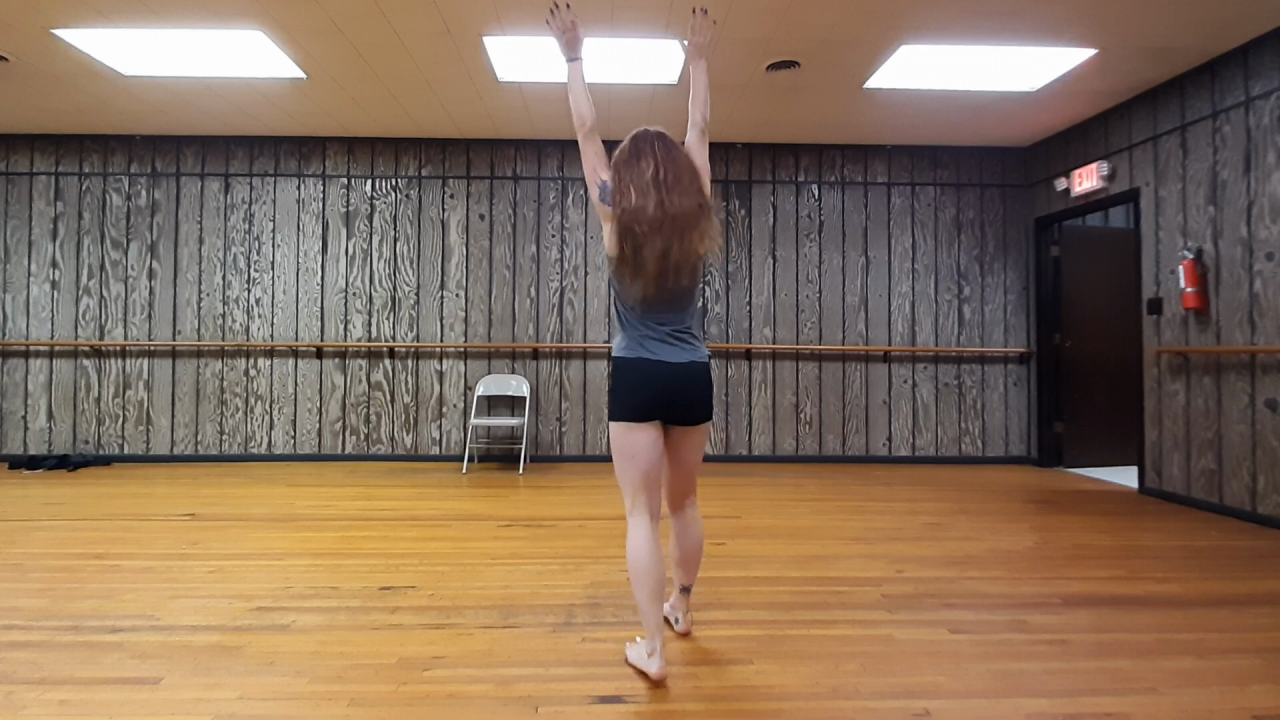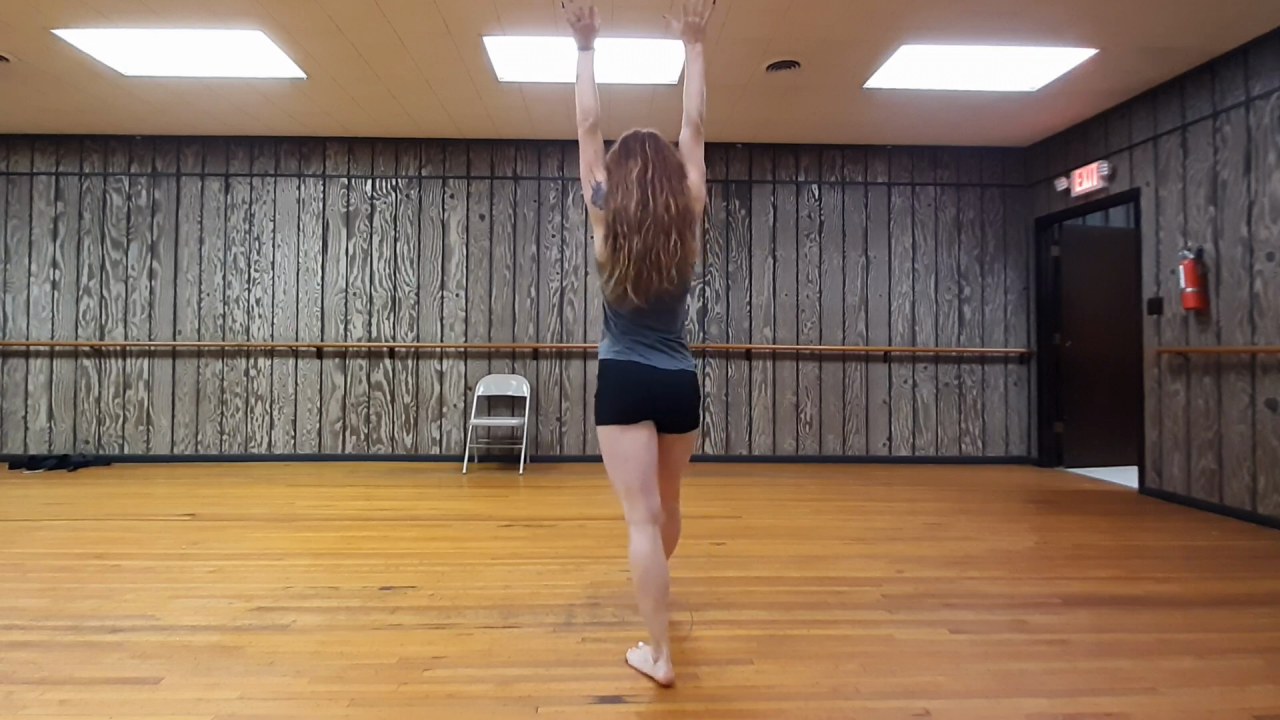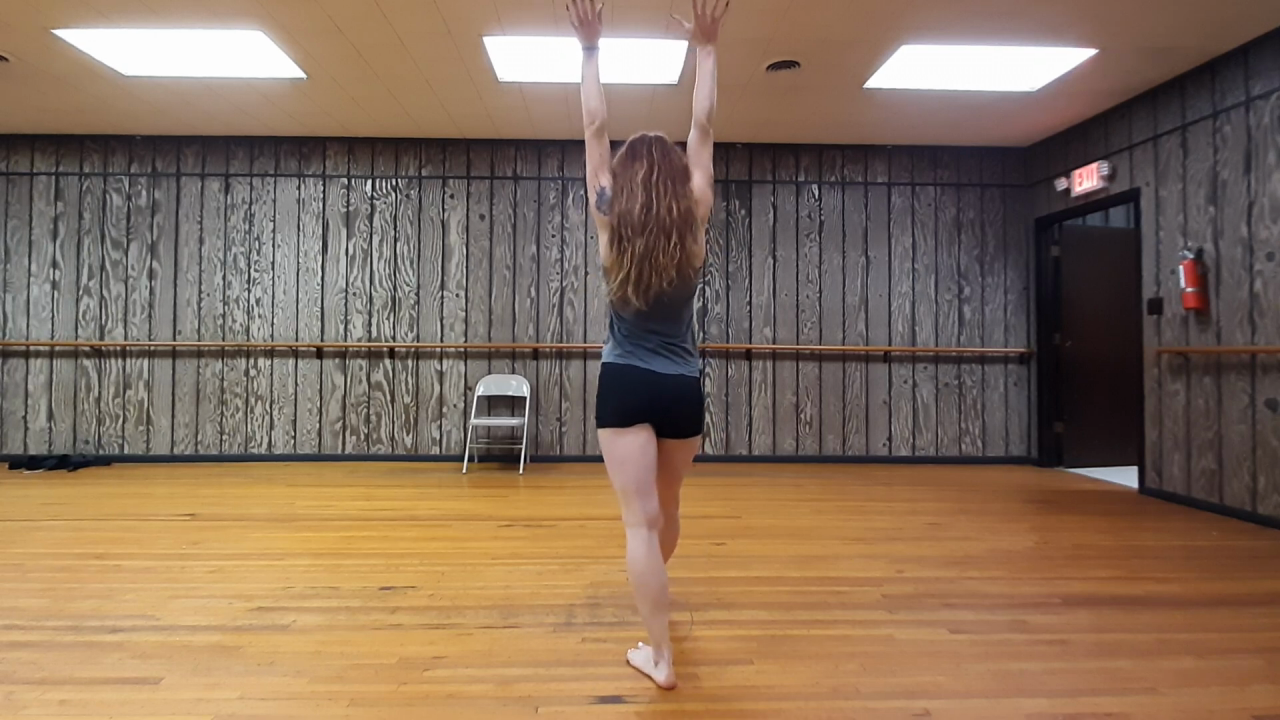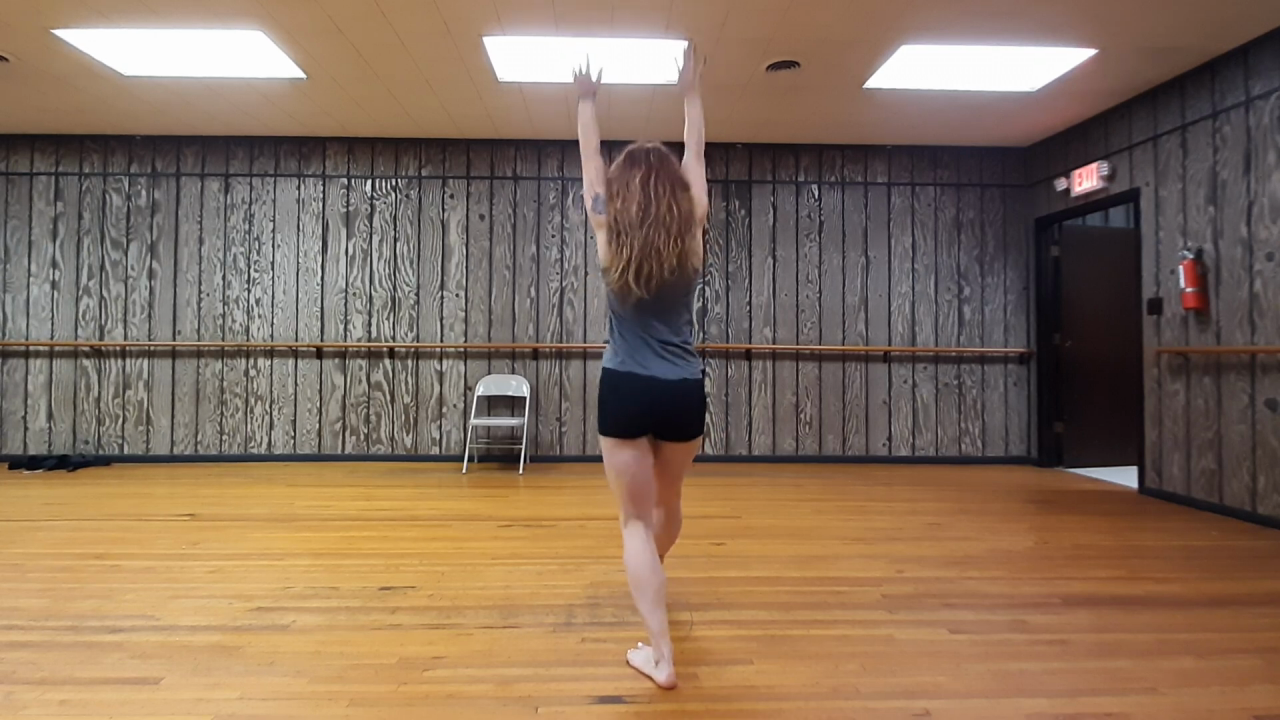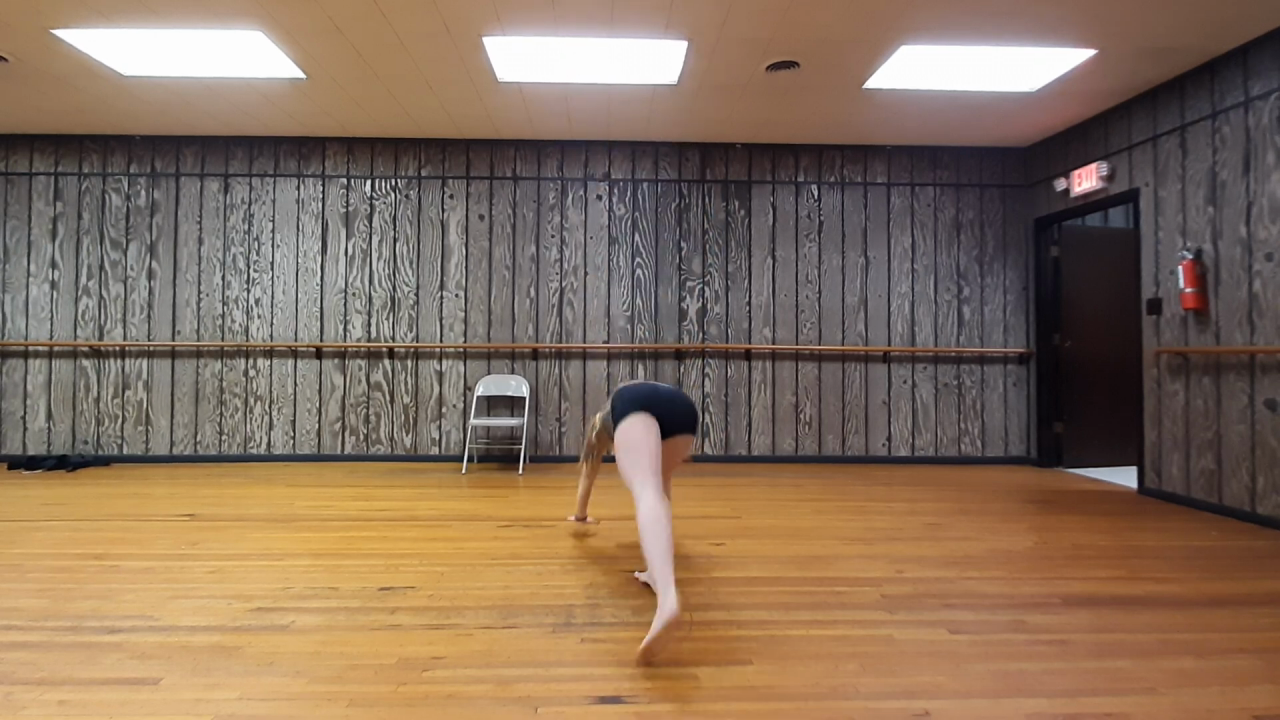
dt=1s
person 1, frame 1
left shoulder: (615, 217)
right shoulder: (697, 217)
left elbow: (587, 133)
right elbow: (699, 133)
left wrist: (573, 57)
right wrist: (698, 61)
left hip: (637, 377)
right hip: (692, 375)
left knee: (642, 512)
right knee: (683, 501)
left ankle: (651, 646)
right ankle: (681, 607)
person 1, frame 2
left shoulder: (607, 220)
right shoulder: (688, 218)
left elbow: (588, 127)
right elbow: (693, 128)
left hip: (624, 381)
right hip: (681, 382)
left knee: (643, 518)
right knee: (666, 507)
left ankle: (658, 653)
right ankle: (655, 585)
person 1, frame 3
left shoulder: (612, 225)
right shoulder: (693, 225)
left elbow: (595, 131)
right elbow: (703, 130)
left hip: (625, 386)
right hip: (683, 388)
left knee: (642, 522)
right knee: (667, 510)
left ankle: (659, 655)
right ankle: (654, 588)
person 1, frame 4
left shoulder: (612, 234)
right shoulder: (689, 235)
left elbow: (590, 158)
right elbow: (695, 156)
left wrist: (586, 99)
right wrist: (692, 95)
left hip: (625, 392)
right hip: (684, 393)
left knee: (637, 524)
right knee: (667, 506)
left ankle: (660, 656)
right ankle: (650, 575)
person 1, frame 5
left shoulder: (604, 418)
left elbow: (588, 471)
right elbow: (663, 483)
left wrist: (580, 512)
left hip: (635, 405)
right hip: (682, 405)
left knee: (647, 497)
right knee: (656, 491)
left ankle: (668, 602)
right ankle: (657, 571)
